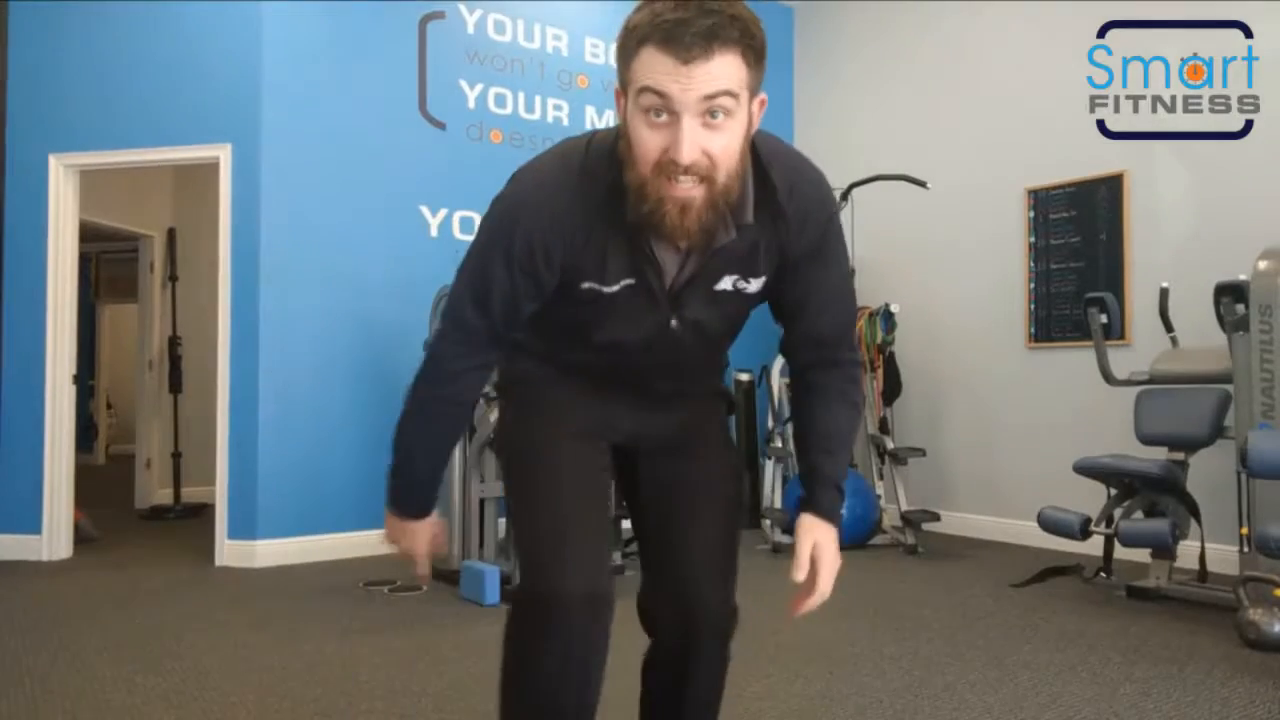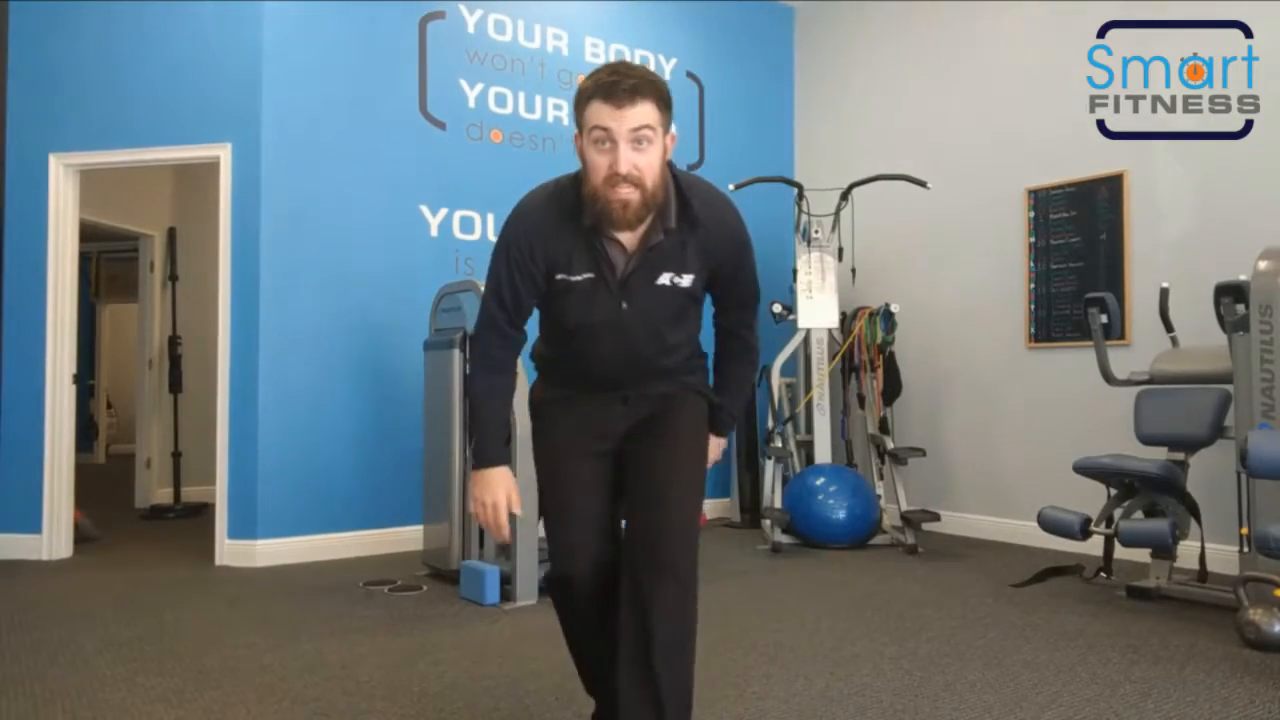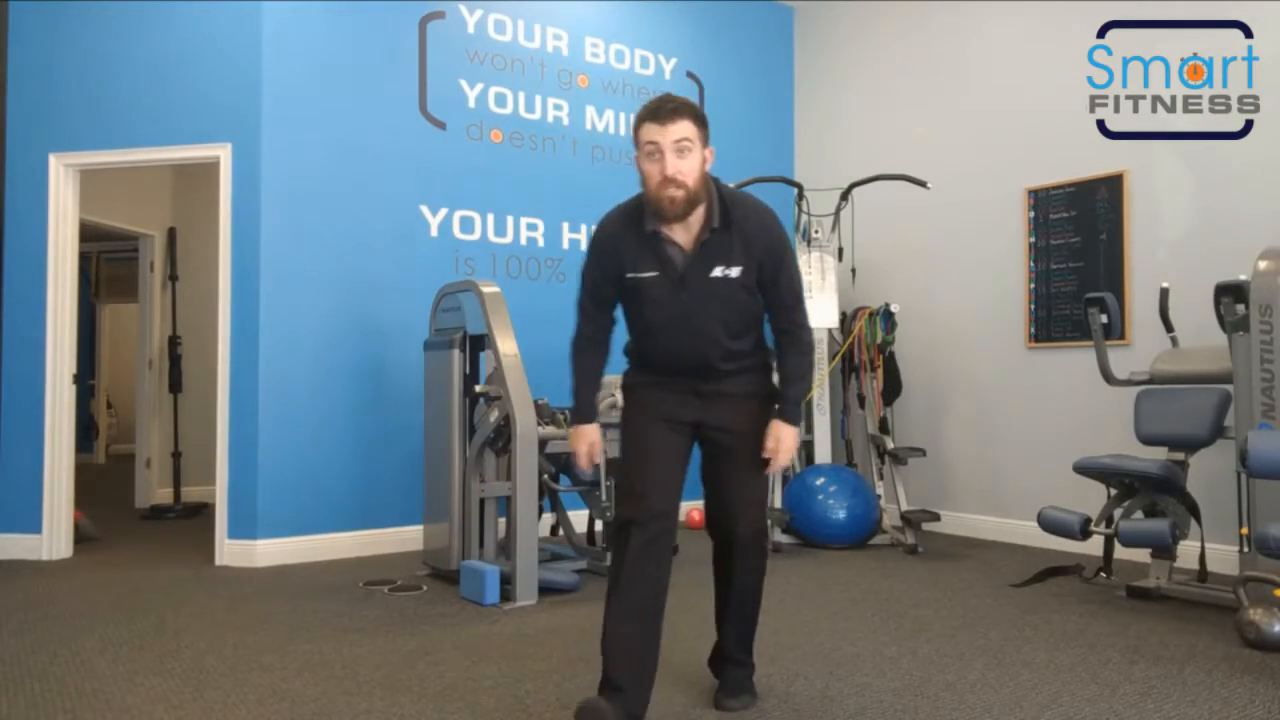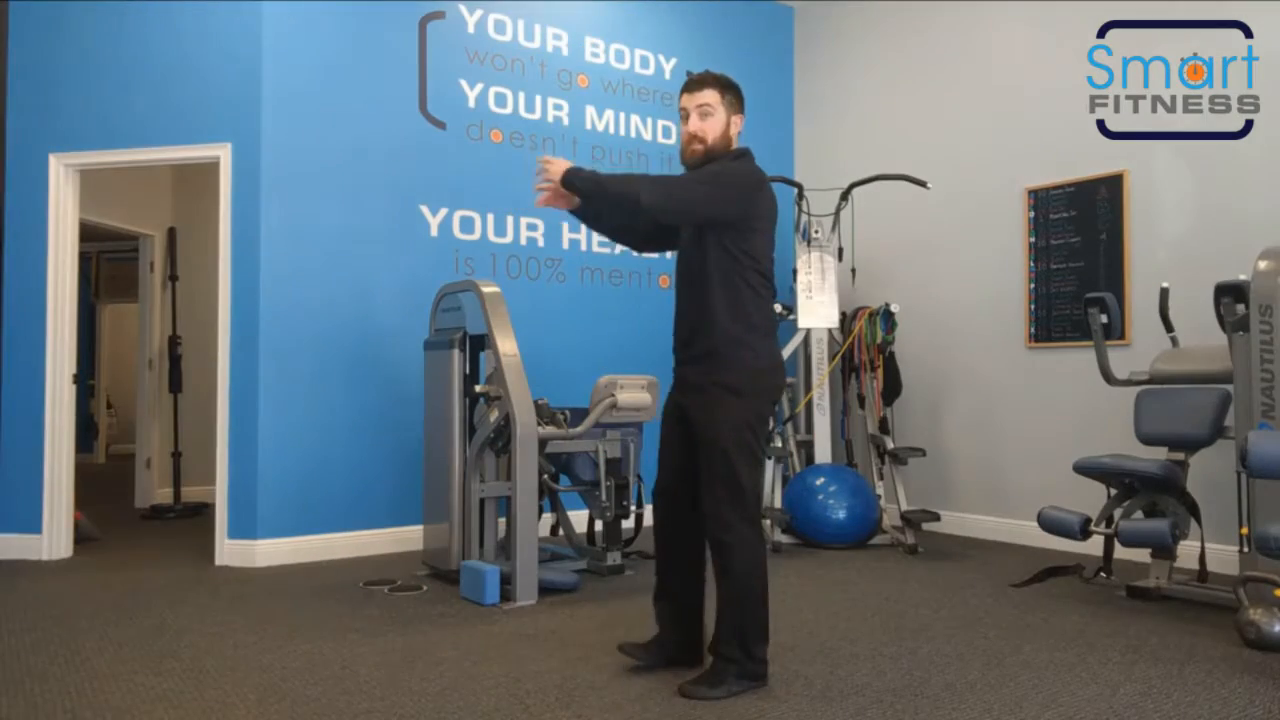
dt=0.7s
person 1, frame 1
left shoulder: (798, 199)
right shoulder: (550, 195)
left elbow: (826, 357)
right elbow: (461, 350)
left wrist: (822, 505)
right wrist: (413, 497)
left hip: (684, 402)
right hip: (558, 391)
left knee: (698, 614)
right knee: (565, 597)
person 1, frame 2
left shoulder: (712, 217)
right shoulder: (538, 221)
left elbow: (738, 325)
right elbow: (496, 342)
left wrist: (723, 419)
right wrist: (489, 461)
left hip: (671, 398)
right hip: (572, 403)
left knee: (663, 556)
right knee: (579, 568)
person 1, frame 3
left shoulder: (755, 225)
right shoulder: (616, 233)
left elbow: (792, 326)
right elbow: (593, 327)
left wrist: (788, 412)
right wrist: (584, 415)
left hip: (740, 393)
right hip: (656, 392)
left knee: (741, 533)
right knee: (643, 526)
left ankle: (734, 665)
person 1, frame 4
left shoulder: (741, 183)
right shoulder: (703, 187)
left elbow: (651, 195)
right elbow: (647, 233)
left wrist: (572, 175)
right wrist: (578, 203)
left hip: (738, 380)
right hip: (695, 376)
left knee: (730, 518)
right knee: (674, 508)
left ankle: (742, 660)
right ankle: (678, 637)
